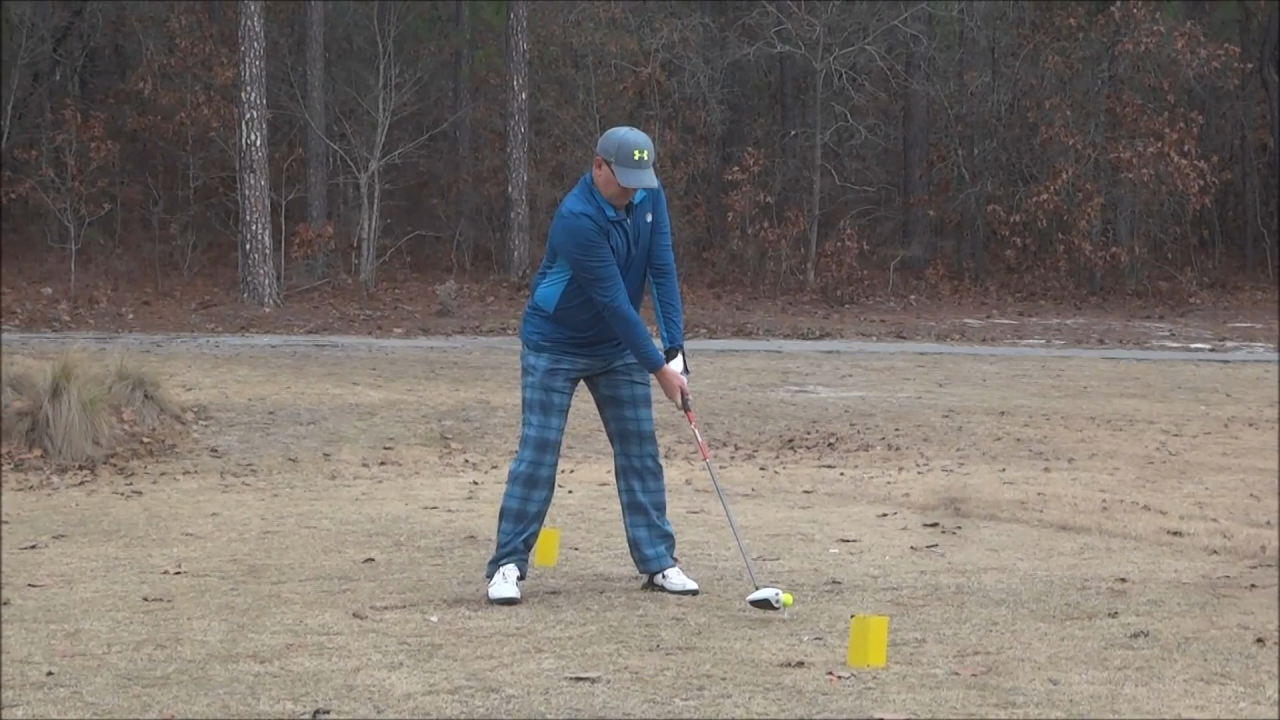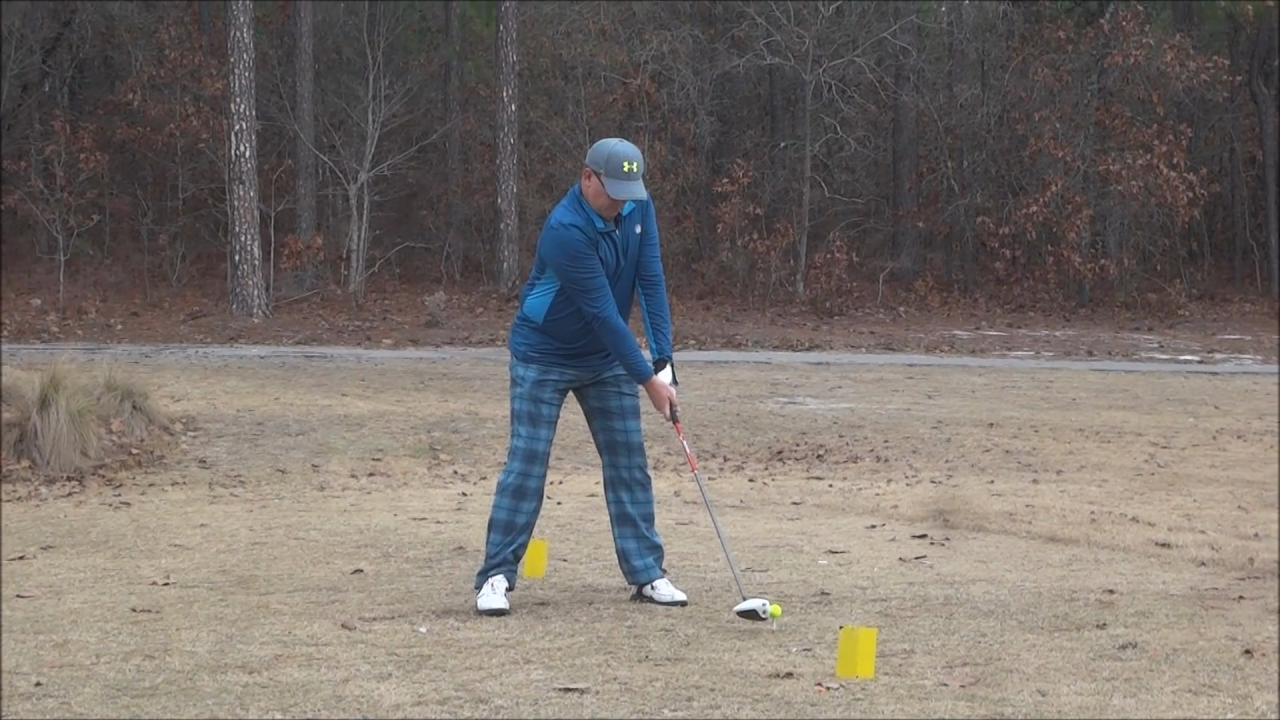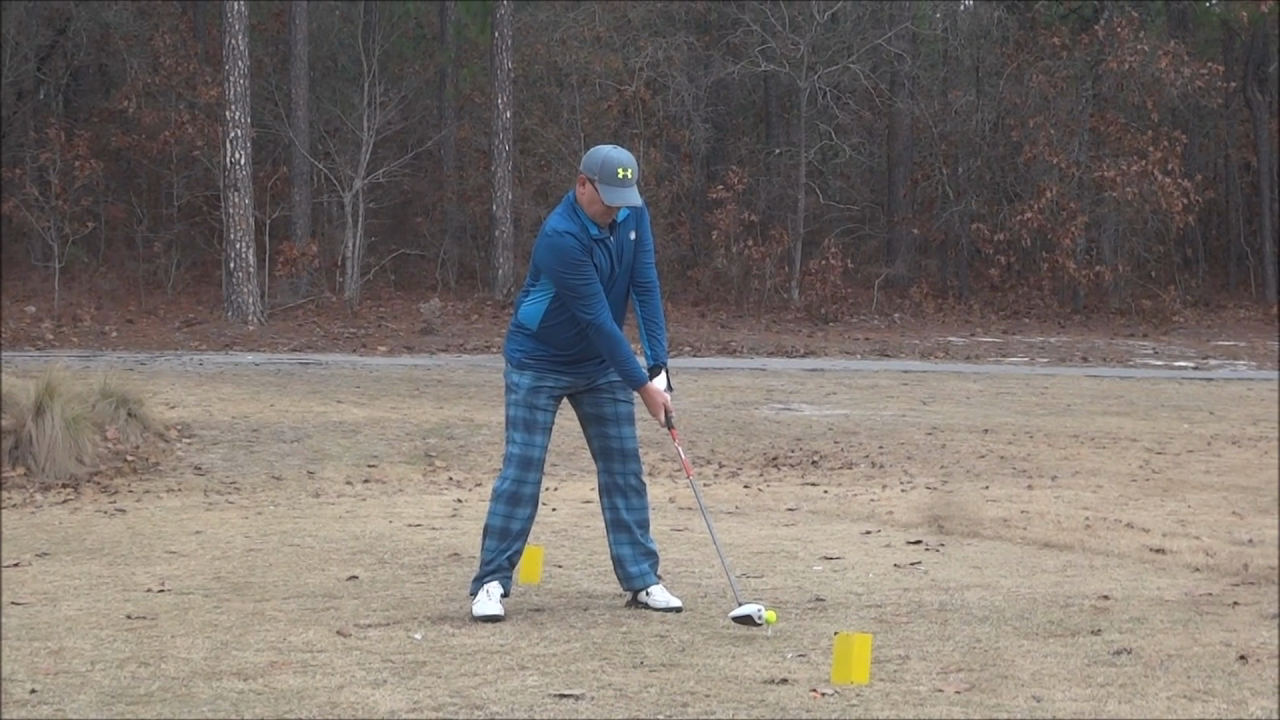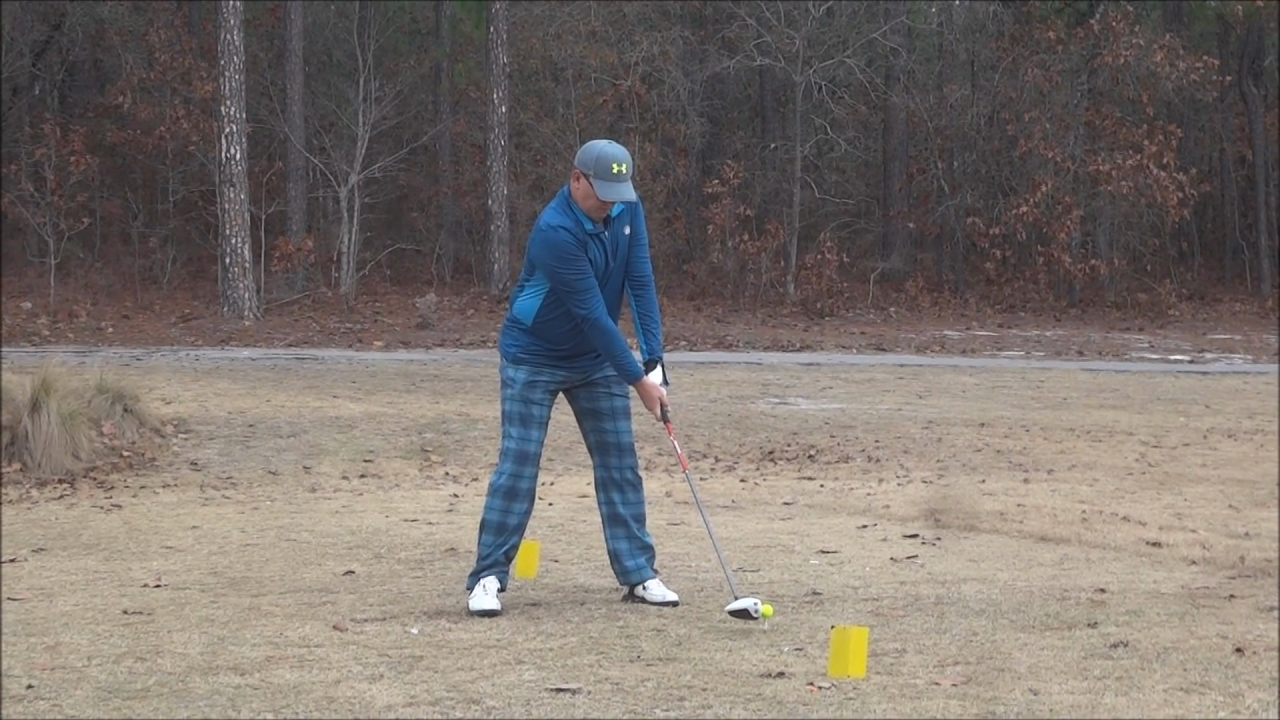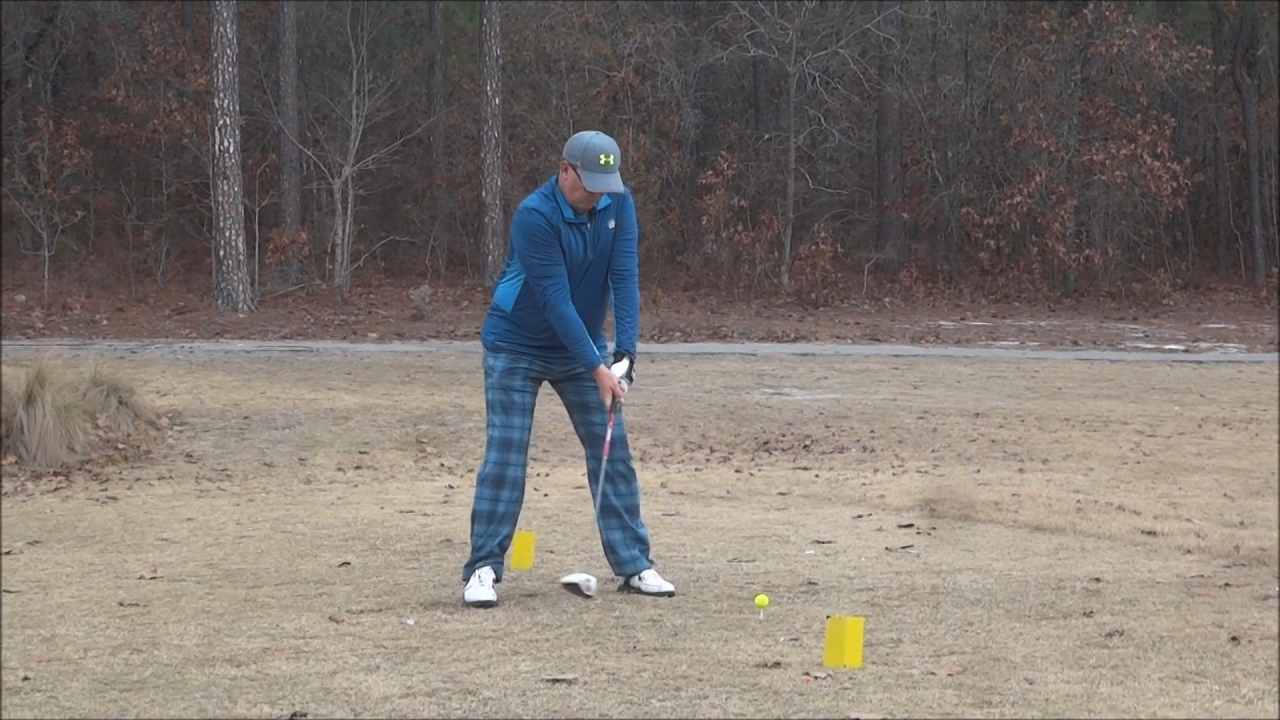
dt=1s
person 1, frame 1
left shoulder: (649, 197)
right shoulder: (577, 218)
left elbow: (663, 271)
right elbow: (613, 300)
left wrist: (675, 348)
right wrist: (658, 367)
left hip: (617, 345)
right hip: (555, 346)
left knee: (640, 452)
right knee: (538, 453)
left ankle: (658, 562)
right ankle: (507, 565)
person 1, frame 2
left shoulder: (639, 208)
right shoulder: (566, 229)
left elbow: (652, 282)
right elbow: (603, 312)
left wrist: (664, 359)
right wrist: (648, 378)
left hip: (607, 356)
right hip: (543, 357)
left knee: (629, 464)
right knee: (526, 465)
left ankle: (647, 573)
right ankle: (496, 576)
person 1, frame 3
left shoulder: (633, 213)
right shoulder: (560, 236)
left elbow: (646, 288)
right elbow: (597, 318)
left wrist: (659, 366)
right wrist: (642, 385)
left hip: (601, 362)
right hip: (538, 363)
left knee: (624, 470)
right knee: (521, 471)
left ankle: (642, 579)
right ankle: (491, 583)
person 1, frame 4
left shoulder: (627, 209)
right shoulder: (555, 231)
left elbow: (641, 283)
right elbow: (592, 314)
left wrist: (654, 359)
right wrist: (638, 380)
left hip: (596, 357)
right hip: (533, 357)
left knee: (620, 463)
right knee: (518, 464)
left ankle: (638, 574)
right ankle: (487, 577)
person 1, frame 5
left shoulder: (619, 203)
right shoulder: (535, 216)
left elbow: (625, 279)
right elbow: (555, 300)
left wrist: (625, 351)
right wrist: (598, 368)
left hip: (583, 346)
right hip: (516, 347)
left knee: (612, 453)
right knee: (505, 455)
left ankle: (633, 564)
right ankle: (482, 568)
